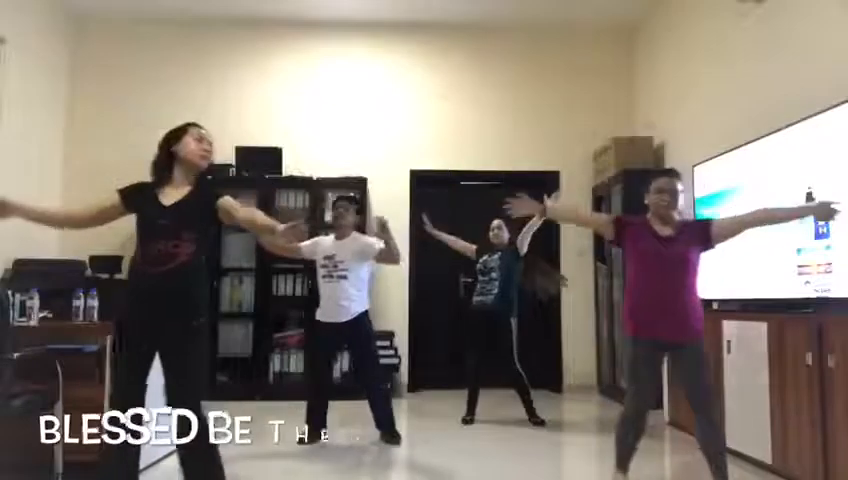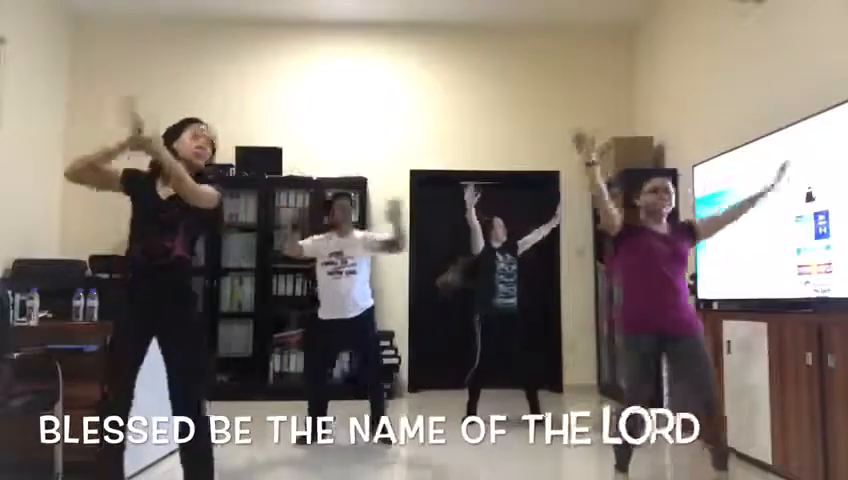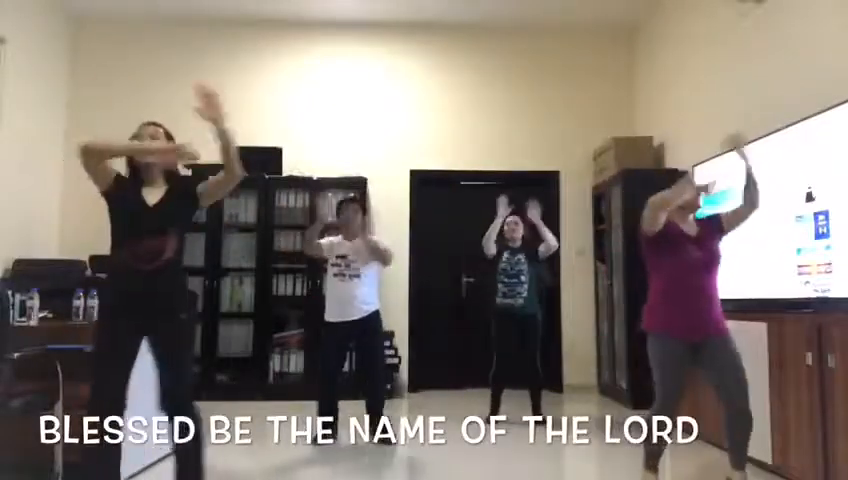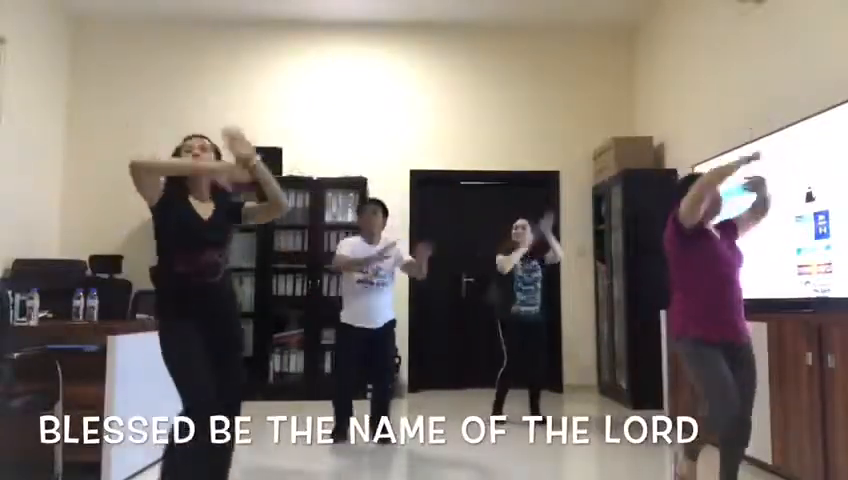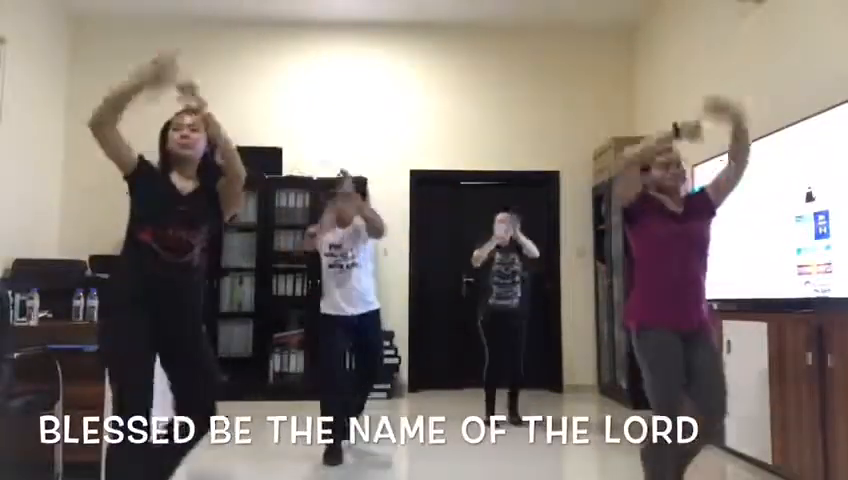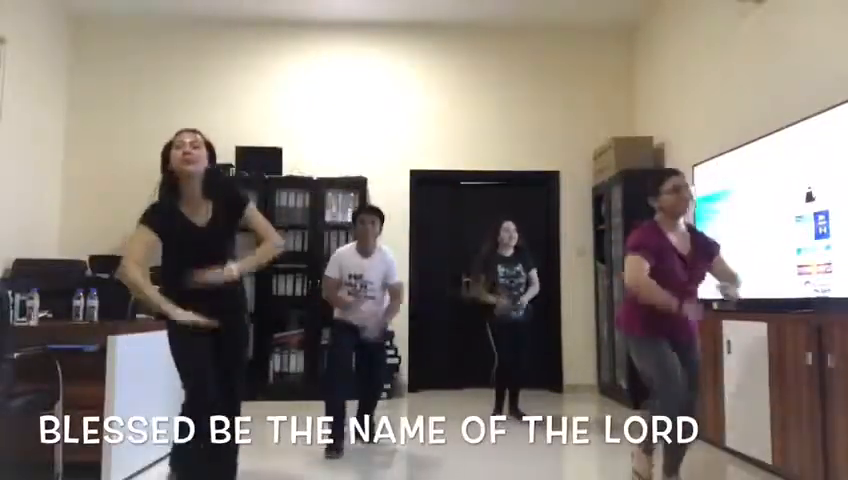
dt=0.7s
person 1, frame 1
left shoulder: (209, 197)
right shoulder: (140, 194)
left elbow: (244, 217)
right elbow: (76, 219)
left wrist: (278, 229)
left hip: (185, 313)
right hip: (137, 312)
left knee: (185, 409)
right knee: (124, 408)
person 1, frame 2
left shoulder: (206, 190)
right shoulder: (138, 181)
left elbow: (193, 195)
right elbow: (74, 173)
left wrist: (157, 147)
right wrist: (125, 144)
left hip: (179, 305)
right hip: (133, 302)
left knee: (188, 408)
right knee: (114, 403)
person 1, frame 3
left shoulder: (187, 192)
right shoulder: (118, 188)
left elbow: (234, 175)
right elbow: (87, 151)
left wrist: (218, 124)
right wrist: (152, 152)
left hip: (169, 308)
right hip: (119, 307)
left knee: (178, 404)
right knee: (104, 407)
person 1, frame 4
left shoulder: (228, 207)
right shoulder: (166, 200)
left elbow: (278, 206)
right elbow: (138, 165)
left wrist: (252, 162)
right wrist: (205, 171)
left hip: (222, 314)
right hip: (178, 316)
left knee: (227, 404)
right knee: (199, 402)
person 1, frame 5
left shoulder: (217, 191)
right shoulder: (146, 176)
left elbow: (236, 171)
right elbow: (100, 122)
left wrist: (206, 117)
right wrist: (142, 81)
left hip: (182, 309)
right hip: (130, 306)
left knee: (199, 410)
right knee: (133, 418)
person 1, frame 6
left shoulder: (230, 200)
right shoulder: (160, 213)
left elbow: (274, 242)
right elbow: (129, 269)
left wrist: (235, 269)
right wrist: (171, 310)
left hip: (229, 312)
right hip: (186, 317)
left knee: (229, 401)
right knee: (202, 394)
person 2, frame 1
left shoulder: (697, 231)
right shoulder: (629, 229)
left elbow: (750, 220)
right elbow: (584, 217)
left wrist: (806, 210)
right wrist: (541, 208)
left hip: (687, 333)
right hip: (643, 332)
left knee: (705, 406)
right knee: (637, 405)
person 2, frame 2
left shoulder: (684, 232)
right shoulder: (624, 230)
left elbow: (729, 216)
right elbow: (603, 200)
left wrist: (767, 188)
right wrist: (591, 162)
left hip: (684, 327)
right hip: (639, 330)
left knee: (707, 400)
right knee: (635, 402)
person 2, frame 3
left shoulder: (711, 227)
right shoulder: (657, 231)
left elbow: (751, 204)
right elbow: (654, 207)
left wrist: (745, 162)
right wrist: (692, 189)
left hip: (711, 330)
right hip: (667, 332)
left knee: (739, 404)
right knee: (667, 404)
person 2, frame 4
left shoulder: (723, 231)
right shoulder: (682, 230)
left elbow: (759, 211)
right elbow: (705, 184)
left wrist: (760, 188)
right wrist: (741, 163)
left hip: (734, 336)
right hip: (696, 337)
left knee: (740, 417)
right knee: (725, 409)
right ankle: (689, 451)
person 2, frame 5
left shoulder: (699, 204)
right shoulder: (639, 207)
left elbow: (739, 163)
right elbow: (629, 159)
left wrist: (737, 121)
right wrist: (677, 132)
left hip: (696, 324)
right hip: (652, 323)
left knee: (714, 411)
right knee: (667, 413)
person 2, frame 6
left shoulder: (701, 242)
right shoulder: (644, 238)
left elbow: (733, 280)
right elbow: (634, 281)
left wrist: (730, 289)
right wrist: (679, 305)
left hip: (681, 332)
right hip: (644, 331)
left knee: (687, 406)
right knee: (671, 390)
right ankle: (643, 451)
person 3, frame 1
left shoulder: (364, 244)
right shoulder: (320, 244)
left elbow: (393, 259)
right elbow: (287, 250)
left wrist: (387, 238)
right wrist: (260, 236)
left hip: (356, 319)
right hip: (325, 320)
left knee: (371, 374)
right knee: (317, 374)
left ankle: (387, 428)
right ankle: (315, 428)
person 3, frame 2
left shoulder: (366, 238)
right shoulder: (319, 242)
left elbow: (397, 246)
right elbow: (291, 251)
left wrist: (396, 222)
right wrist: (288, 227)
left hip: (361, 315)
right hip: (328, 318)
left knee: (372, 372)
right knee: (316, 373)
left ankle: (379, 425)
right ankle: (314, 428)
person 3, frame 3
left shoulder: (369, 245)
right shoulder: (330, 243)
left elbow: (386, 259)
right elbow: (309, 247)
left wrist: (363, 235)
right wrist: (316, 225)
left hip: (366, 317)
right hip: (334, 319)
left knee: (374, 374)
right knee: (328, 375)
left ankle: (378, 426)
right ankle: (329, 427)
person 3, frame 4
left shoulder: (394, 249)
right shoulder: (349, 244)
left elbow: (419, 272)
right elbow: (338, 265)
left wrist: (421, 258)
right wrist: (373, 259)
left hip: (383, 324)
right hip: (352, 324)
left knee: (383, 379)
right knee: (344, 378)
left ankle: (379, 427)
right ankle: (342, 425)
person 3, frame 5
left shoulder: (364, 227)
right shoulder: (323, 233)
left elbow: (379, 228)
right elbow: (307, 243)
left wrist: (354, 196)
right wrist: (322, 225)
left hip: (367, 313)
right hip: (333, 315)
left knee: (370, 371)
right knee: (332, 379)
left ankle: (348, 413)
right ankle: (334, 442)
person 3, frame 6
left shoulder: (387, 258)
right shoulder: (341, 255)
left elbow: (397, 297)
right elbow: (328, 290)
left wrist: (380, 324)
right wrist: (345, 304)
left hip: (375, 326)
right hip: (344, 322)
left knee: (374, 380)
right knee: (337, 376)
left ankle: (365, 426)
right ankle: (335, 435)
person 4, frame 1
left shoulder: (514, 252)
right shoulder: (481, 252)
left elbow: (528, 231)
right elbow: (455, 243)
left wrist: (543, 214)
right wrist: (432, 230)
left hip: (503, 316)
right hip: (478, 315)
left knee: (512, 364)
right knee: (474, 363)
left ankle: (531, 411)
right ankle: (471, 409)
person 4, frame 2
left shoulder: (512, 249)
right shoulder: (481, 251)
left elbow: (536, 235)
right elbow: (476, 228)
left wrist: (556, 219)
right wrist: (469, 207)
left hip: (510, 315)
right hip: (488, 316)
left knee: (522, 360)
right knee: (483, 362)
left ankle: (535, 409)
right ankle: (471, 410)
person 4, frame 3
left shoulder: (533, 252)
right shoulder: (497, 249)
left elbow: (553, 245)
right elbow: (486, 244)
left wrist: (536, 220)
right wrist: (499, 216)
left hip: (529, 315)
right hip: (503, 314)
left knee: (532, 362)
right knee: (501, 361)
left ankle: (537, 411)
right ankle: (494, 410)
person 4, frame 4
left shoulder: (538, 255)
right shoulder: (504, 255)
left elbow: (559, 257)
right elbow: (504, 267)
left wrist: (547, 232)
right wrist: (521, 249)
left hip: (535, 319)
right hip: (510, 318)
left knee: (537, 364)
right knee: (511, 362)
left ankle: (535, 411)
right ankle: (497, 410)
person 4, frame 5
left shoulder: (519, 248)
right shoulder: (487, 249)
left elbow: (535, 254)
right elbow: (475, 261)
left wrist: (518, 234)
right wrist: (495, 239)
left hip: (516, 314)
right hip: (491, 314)
left knee: (516, 360)
right knee: (493, 359)
left ankle: (513, 409)
right ankle: (490, 411)
person 4, frame 6
left shoulder: (524, 257)
right shoulder: (488, 259)
left elbow: (536, 285)
right elbow: (479, 291)
left wrist: (526, 297)
right wrist: (495, 300)
left hip: (522, 319)
right hip: (498, 319)
left knee: (520, 361)
right knee: (503, 359)
left ankle: (514, 405)
right ankle: (498, 408)
